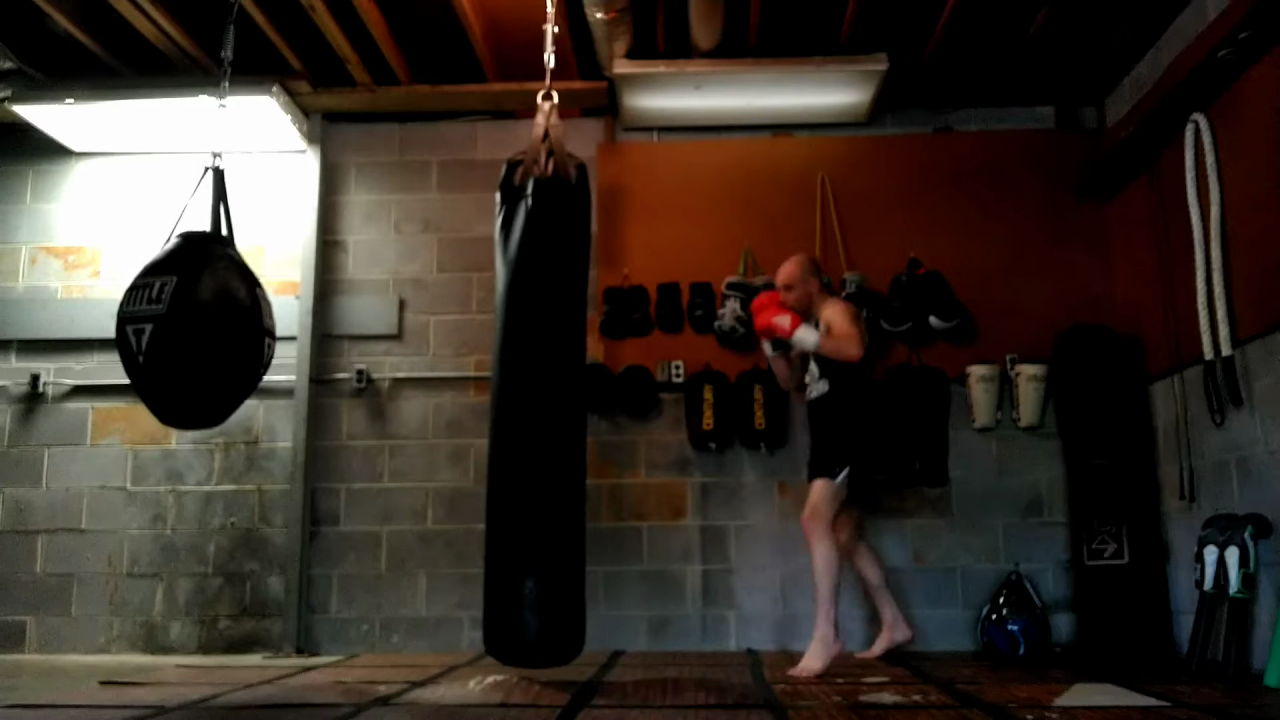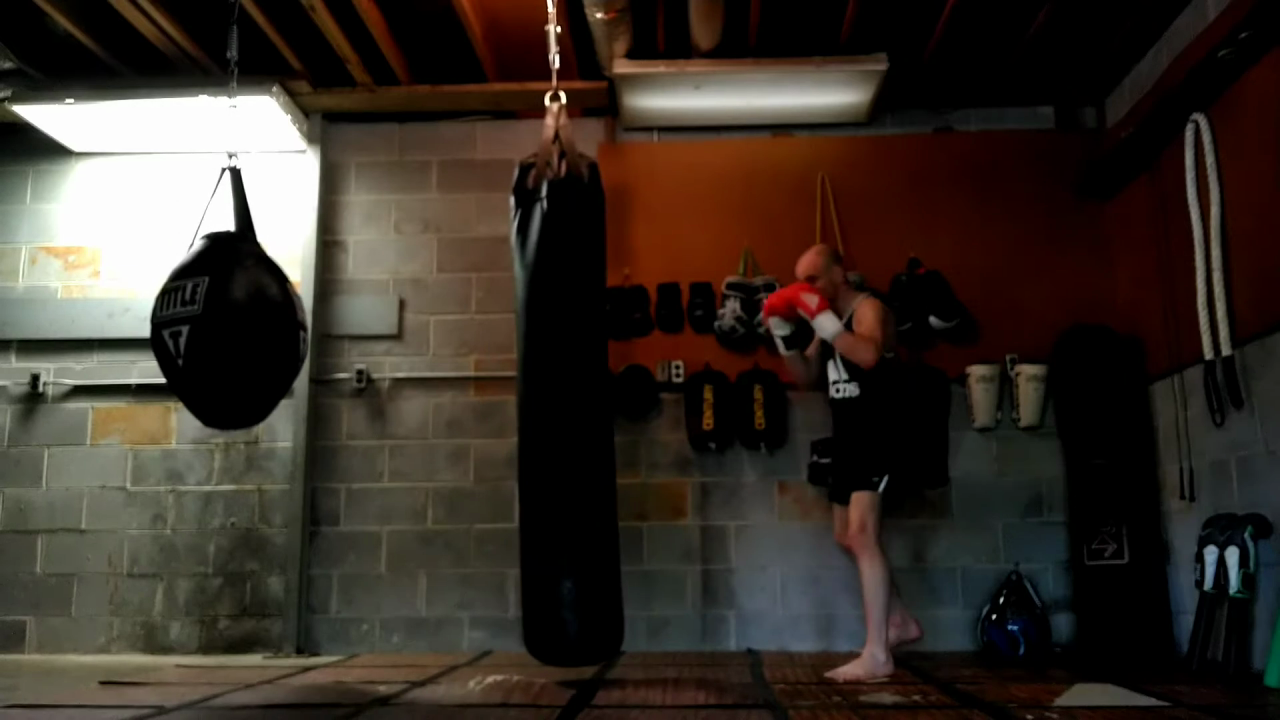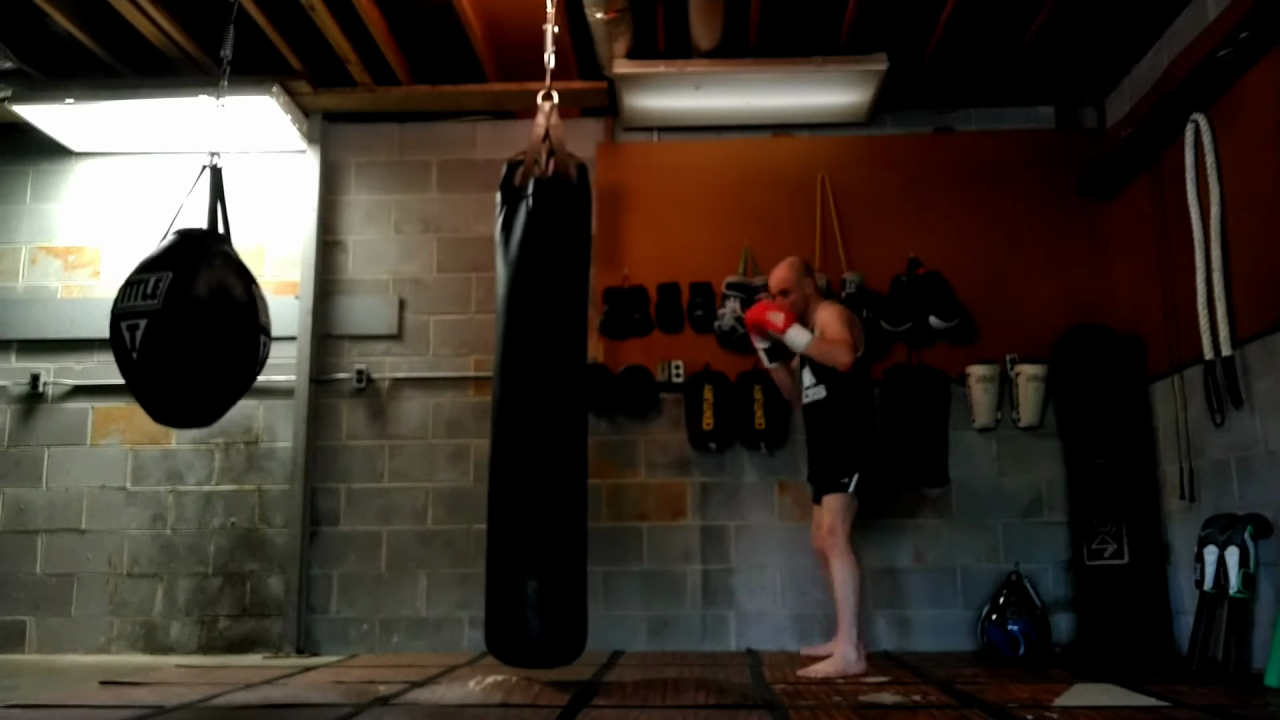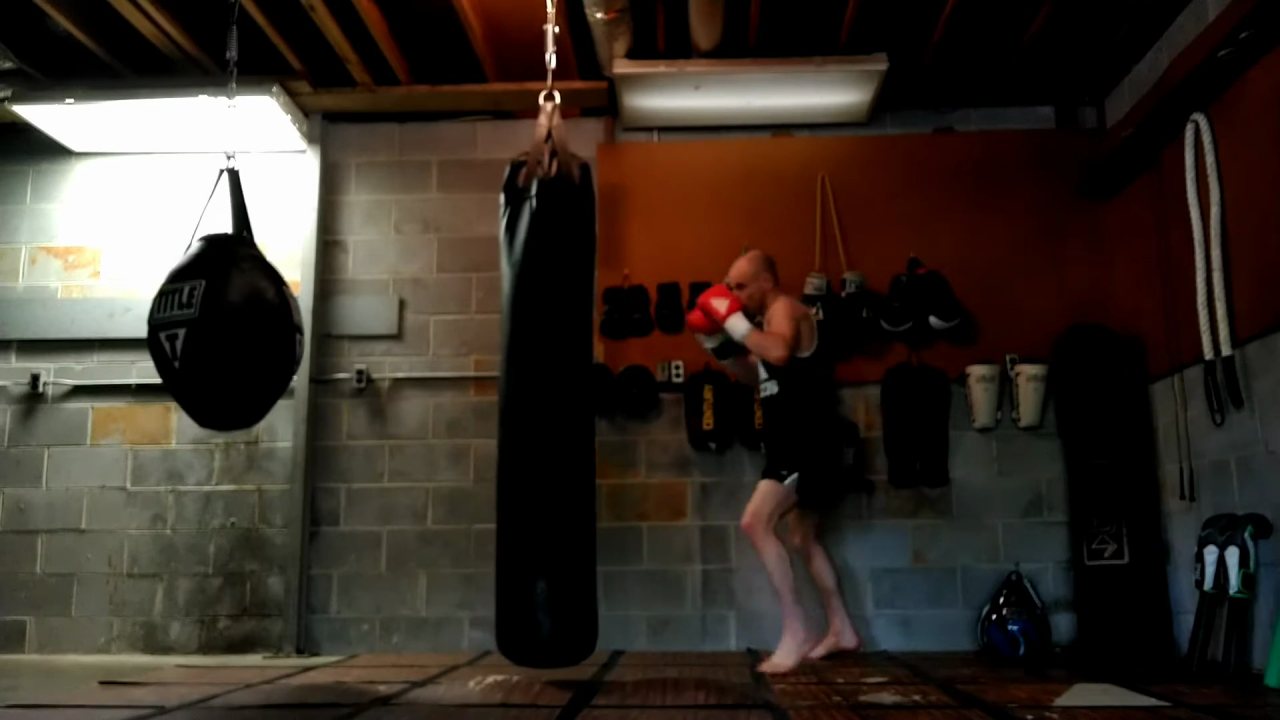
dt=1s
person 1, frame 1
left shoulder: (836, 310)
right shoulder: (812, 326)
left elbow: (853, 349)
right elbow: (790, 380)
left wrist: (795, 329)
right wrist: (772, 339)
left hip: (847, 436)
right hip: (832, 437)
left knee: (814, 520)
right knee: (845, 536)
left ankle: (825, 637)
right ankle: (893, 623)
person 1, frame 2
left shoulder: (867, 308)
right shoulder: (829, 319)
left elbow: (869, 356)
right elbow: (804, 375)
left wrist: (818, 317)
right wrist: (782, 328)
left hip: (874, 438)
right hip: (850, 441)
left knee: (860, 535)
right knee: (848, 538)
left ankle: (876, 655)
right ankle: (899, 620)
person 1, frame 3
left shoulder: (831, 314)
right shoulder: (806, 327)
left elbow: (843, 357)
right elbow: (794, 390)
left wrist: (785, 329)
right wrist: (767, 343)
left hip: (849, 444)
right hip: (827, 448)
left knee: (832, 537)
right knee: (825, 540)
left ankle: (849, 652)
right ankle: (847, 640)
person 1, frame 4
left shoulder: (785, 308)
right shoulder: (762, 321)
left elbow: (779, 351)
right elbow: (748, 369)
left wrist: (732, 320)
right wrist: (713, 340)
left hip: (806, 440)
right hip: (796, 442)
left knee: (756, 523)
right knee: (803, 538)
left ankle: (795, 631)
right ankle: (841, 629)
